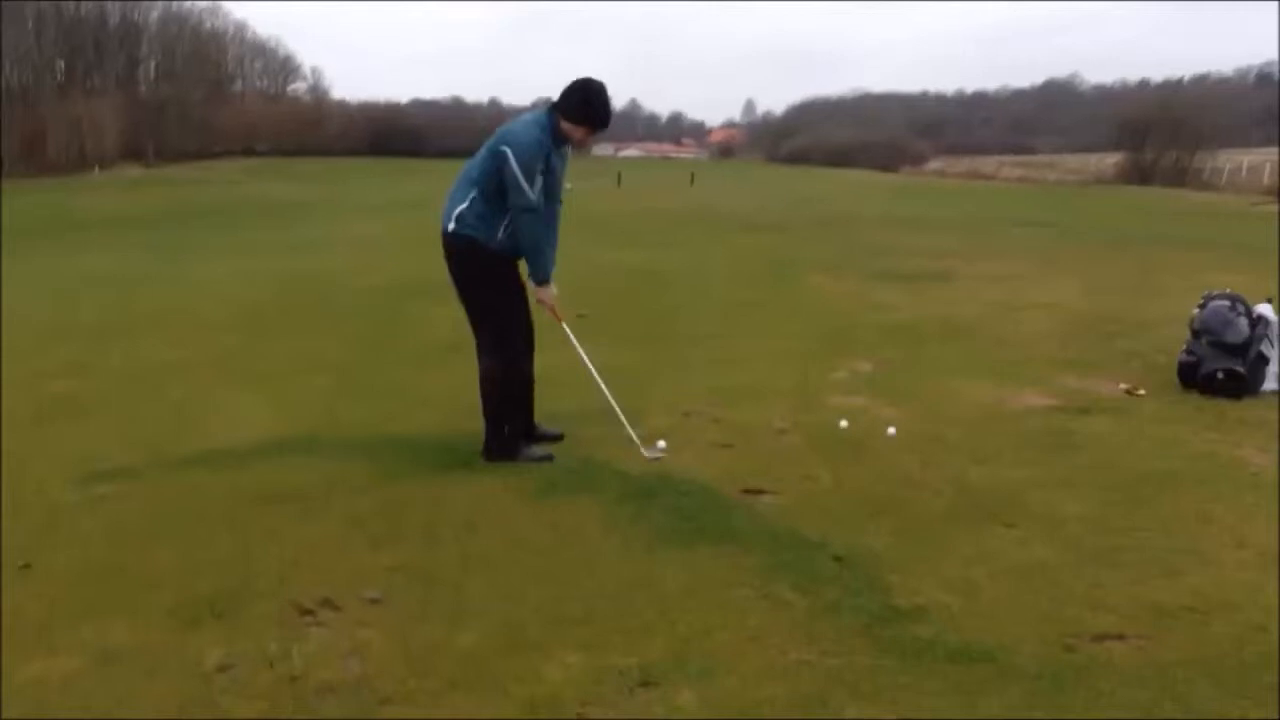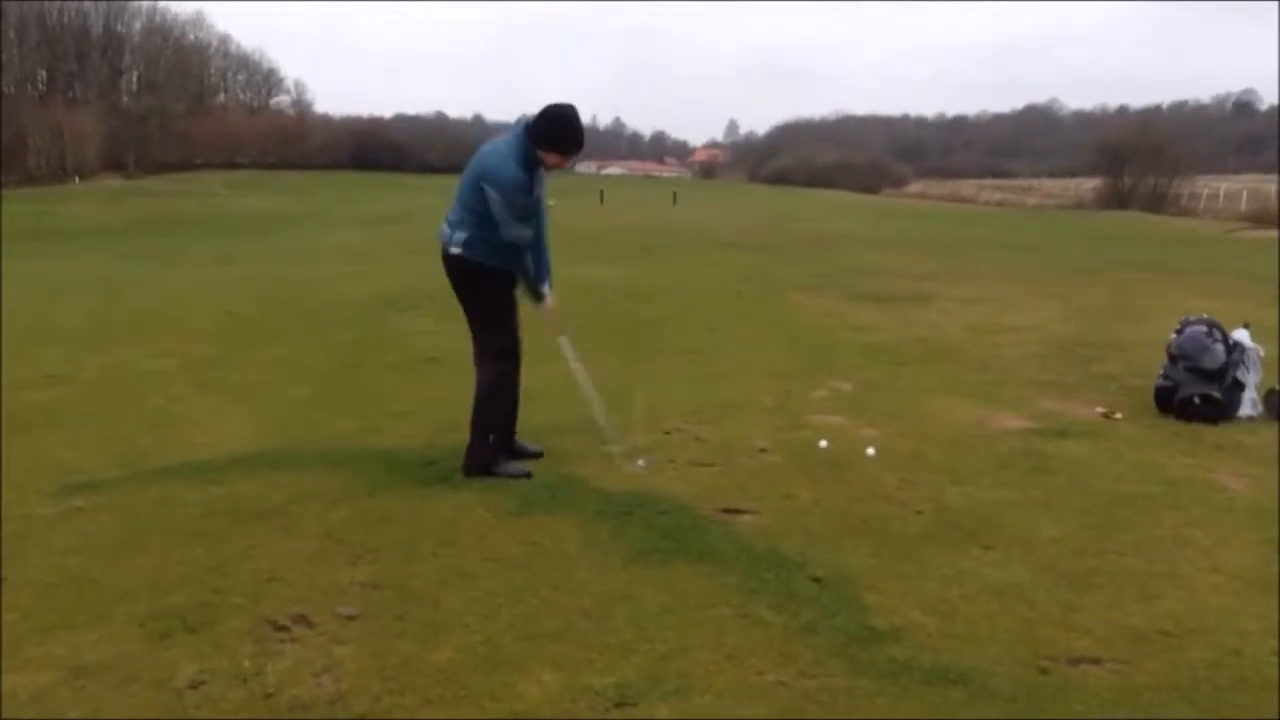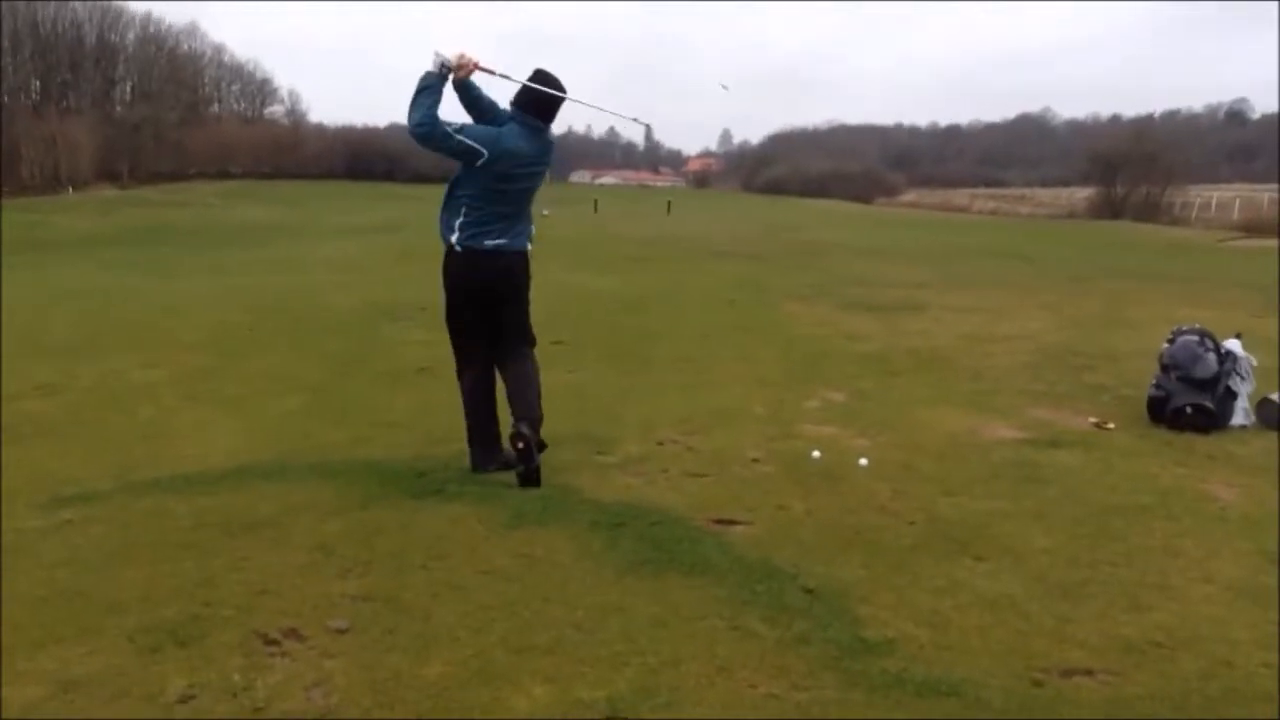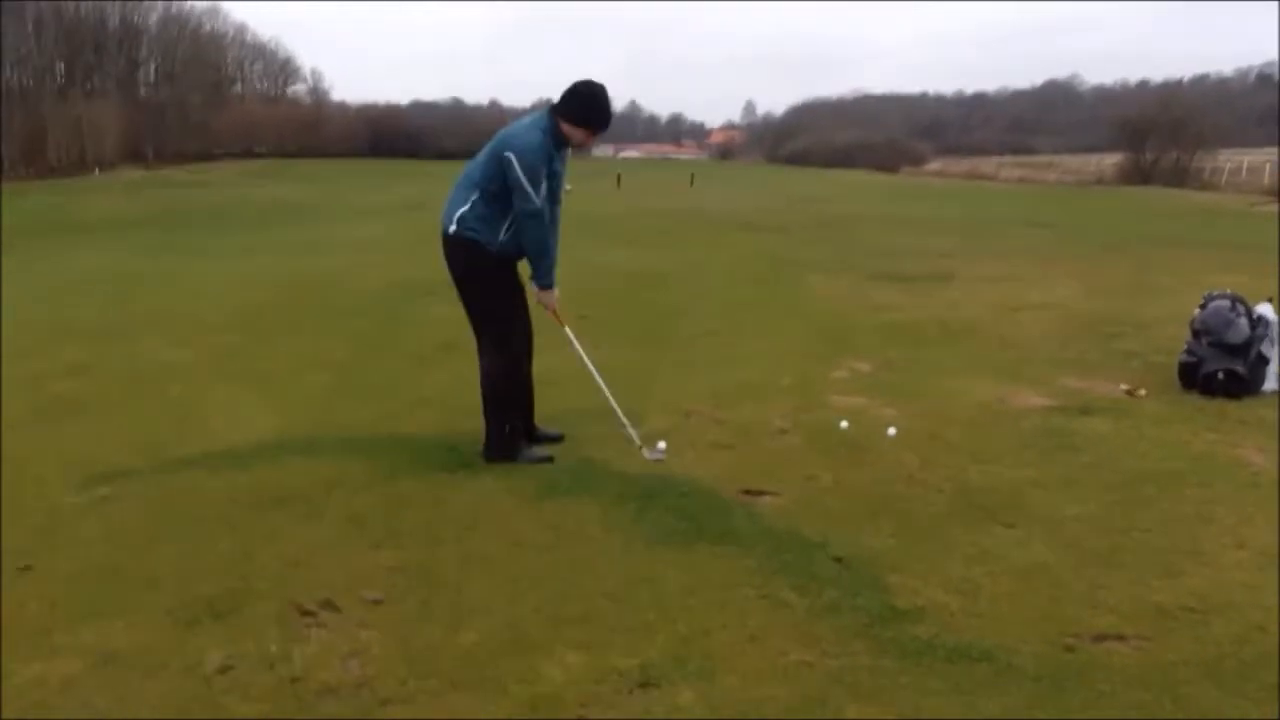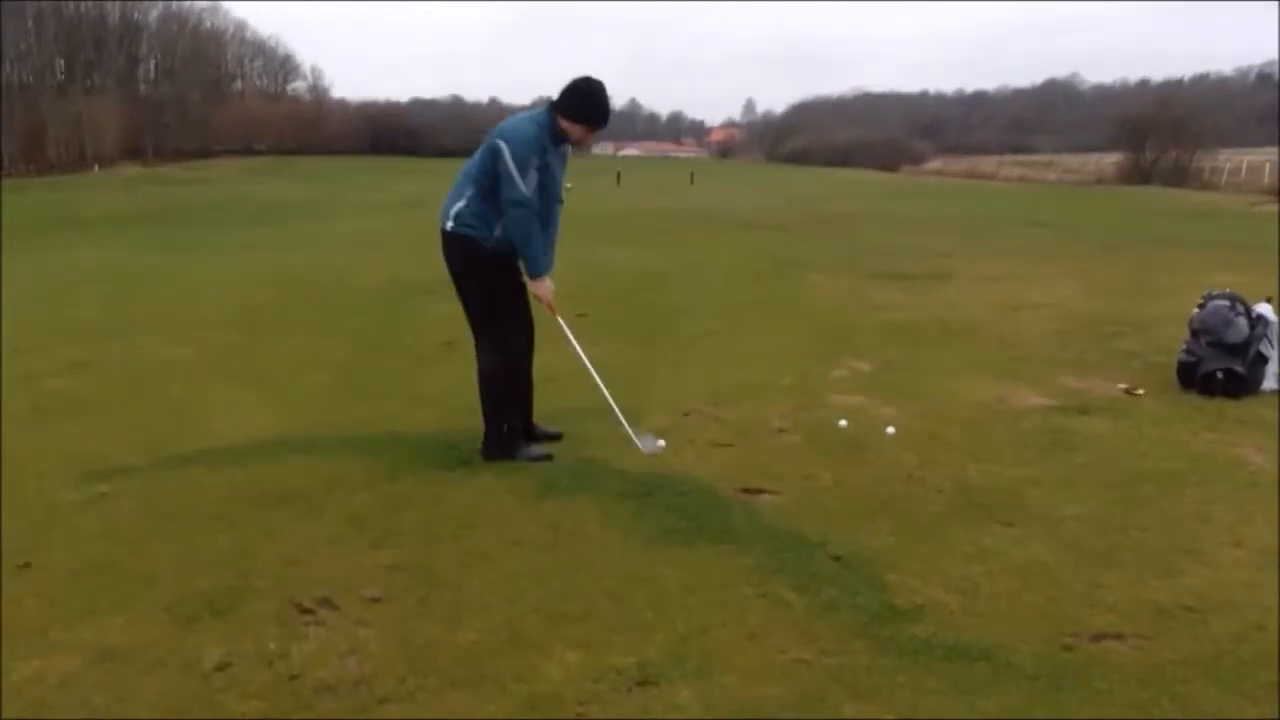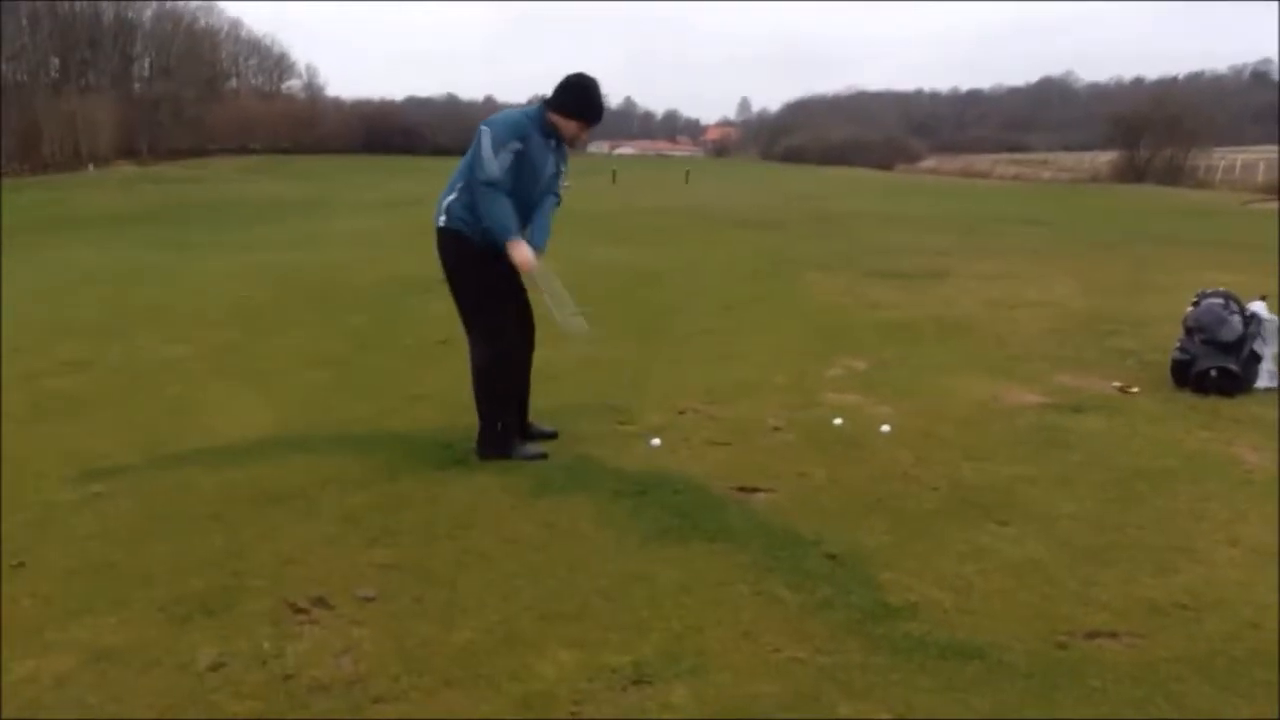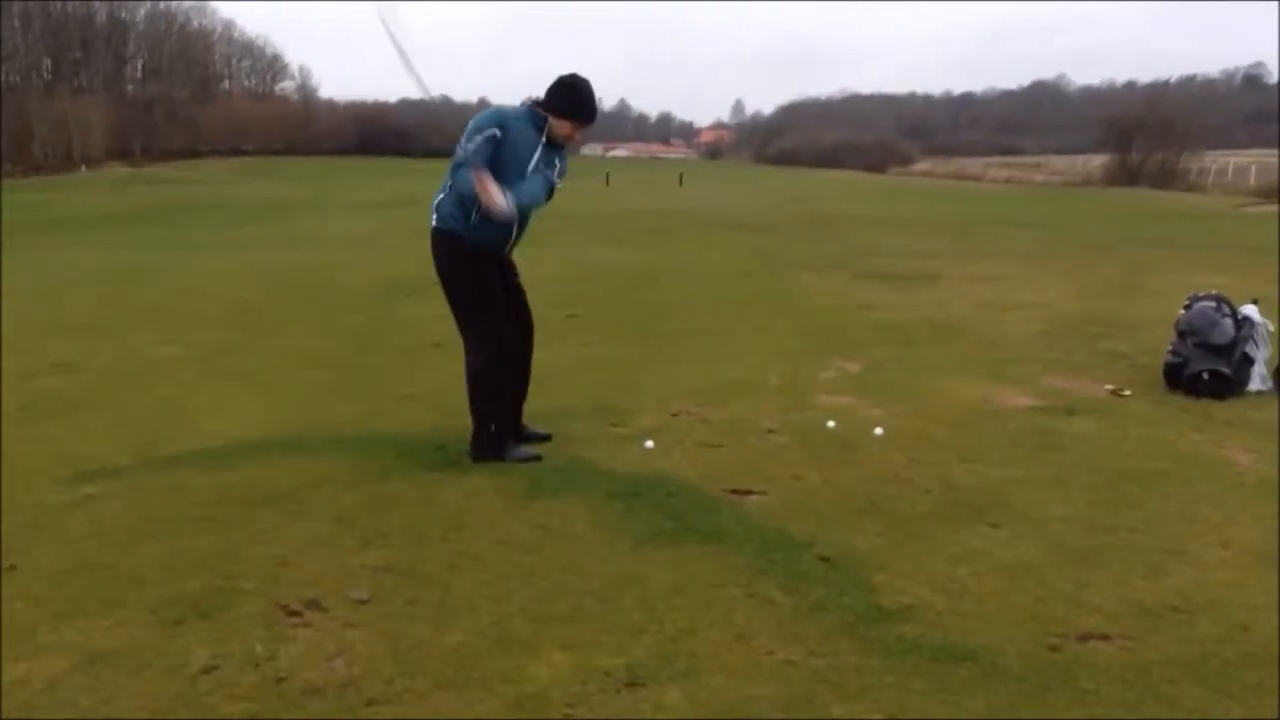
dt=0.7s
person 1, frame 1
left shoulder: (552, 144)
right shoulder: (526, 141)
left elbow: (548, 210)
right elbow: (527, 212)
left wrist: (542, 272)
right wrist: (542, 278)
left hip: (493, 244)
right hip: (471, 241)
left knee: (518, 336)
right knee: (501, 341)
left ankle: (520, 424)
right ankle: (502, 441)
person 1, frame 2
left shoulder: (520, 149)
right shoulder: (502, 170)
left elbow: (533, 226)
right elbow: (514, 237)
left wrist: (544, 283)
right wrist: (539, 289)
left hip: (467, 257)
right hip: (480, 262)
left knee: (495, 348)
right knee: (501, 352)
left ankle: (496, 441)
right ankle: (483, 455)
person 1, frame 3
left shoulder: (493, 144)
right shoulder: (542, 145)
left elbow: (422, 127)
right elbow: (497, 117)
left wrist: (440, 73)
right wrist: (464, 82)
left hip: (467, 261)
right hip: (512, 261)
left knee: (474, 359)
right knee: (517, 349)
left ankle: (486, 449)
right ankle: (527, 426)
person 1, frame 4
left shoulder: (550, 140)
right shoulder: (528, 145)
left elbow: (549, 212)
right elbow: (532, 217)
left wrist: (545, 275)
right wrist: (545, 282)
left hip: (493, 245)
right hip: (472, 241)
left knee: (517, 336)
right knee: (501, 341)
left ankle: (520, 425)
right ankle: (502, 441)
person 1, frame 5
left shoulder: (556, 144)
right shoulder: (521, 137)
left elbow: (549, 209)
right elbow: (519, 208)
left wrist: (543, 268)
right wrist: (536, 273)
left hip: (497, 244)
right hip: (470, 239)
left knee: (520, 334)
right knee: (499, 339)
left ankle: (520, 423)
right ankle: (501, 439)
person 1, frame 6
left shoulder: (557, 150)
right shoulder: (508, 127)
left elbow: (546, 201)
right elbow: (489, 188)
left wrist: (533, 247)
right wrist: (514, 241)
left hip: (498, 244)
right hip: (464, 236)
left knee: (520, 330)
right knee: (493, 336)
left ankle: (515, 422)
right ankle: (496, 438)
person 1, frame 7
left shoulder: (554, 154)
right shoulder: (497, 122)
left elbow: (538, 190)
right elbow: (462, 170)
left wrist: (506, 200)
right wrist: (483, 190)
left hip: (494, 245)
right hip: (457, 238)
left knee: (518, 332)
right knee: (488, 338)
left ankle: (508, 423)
right ankle: (489, 439)
